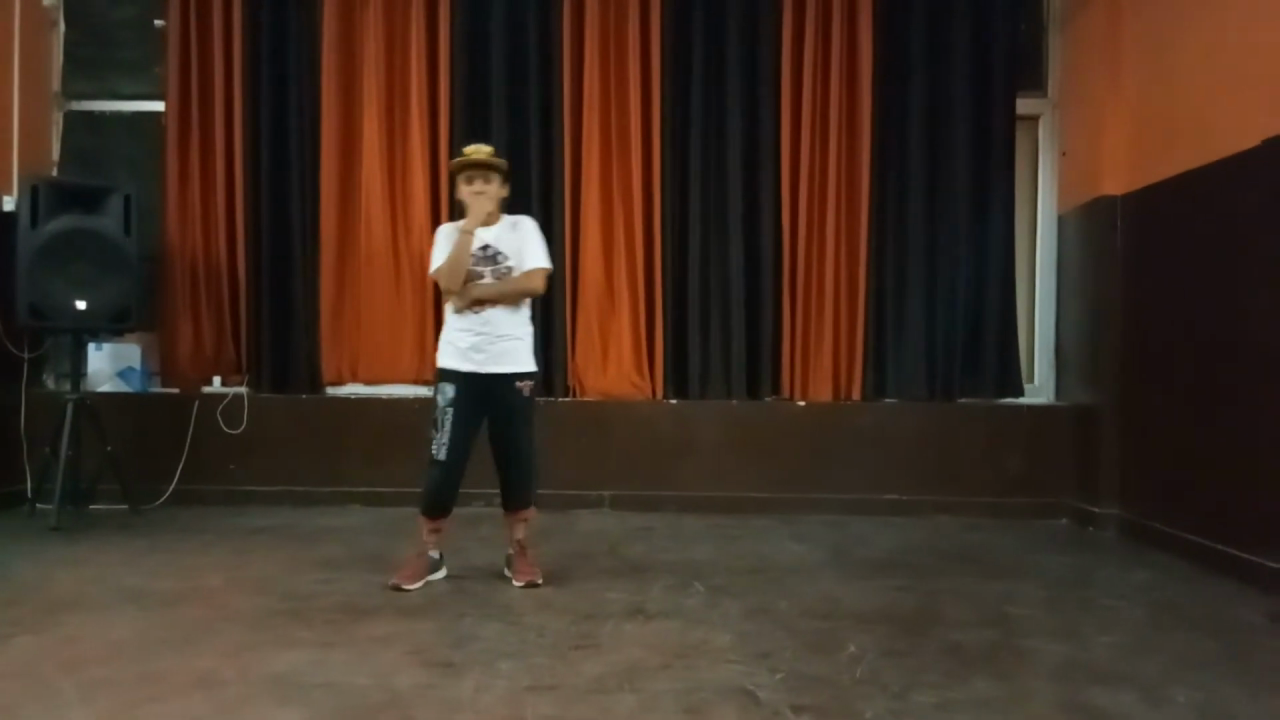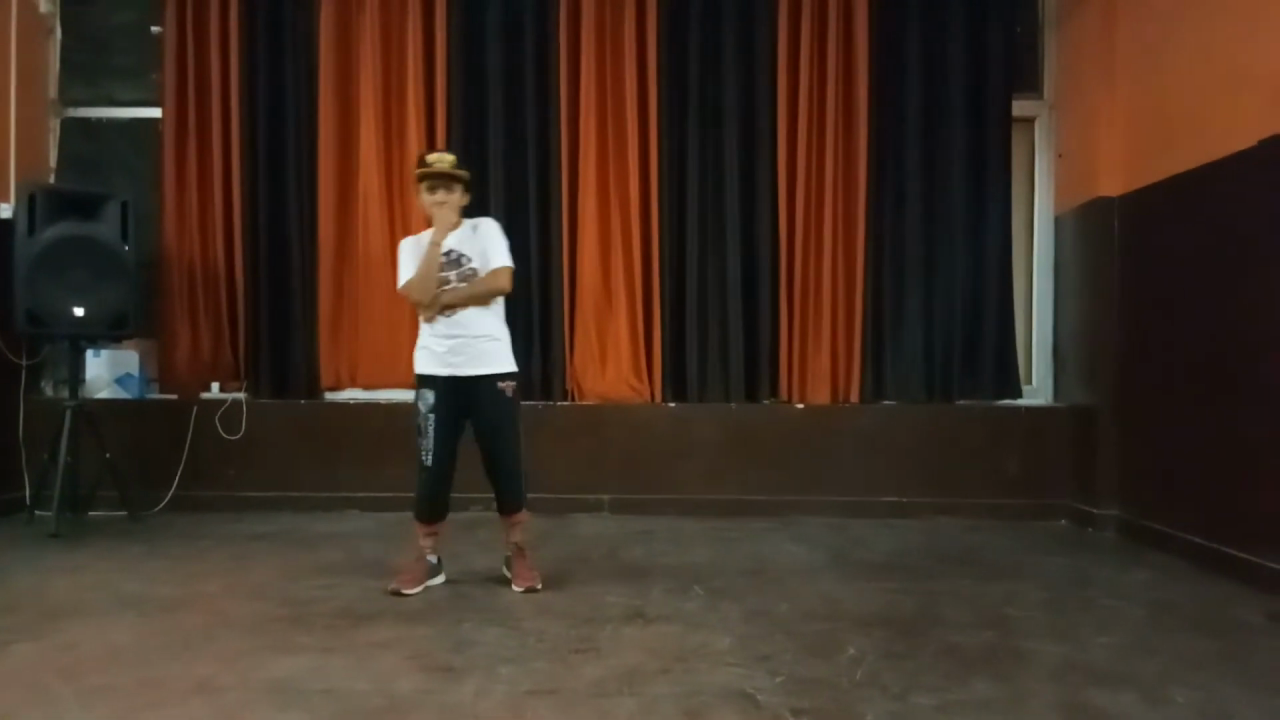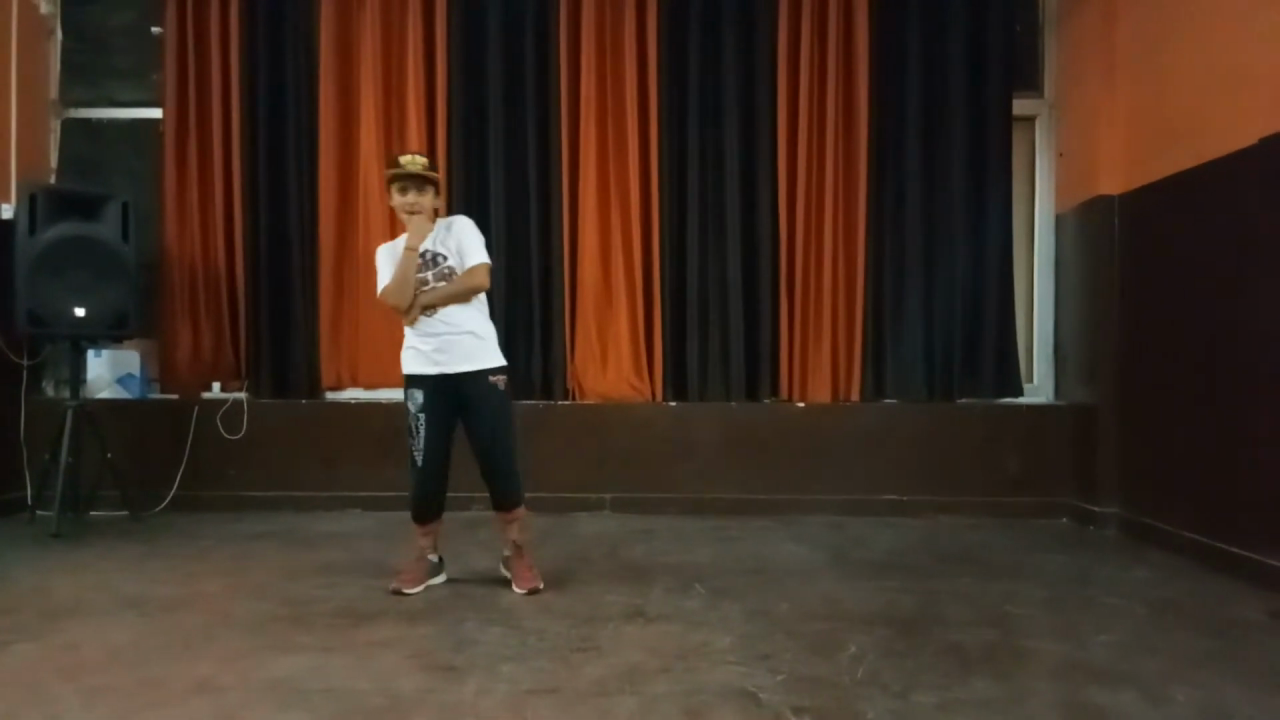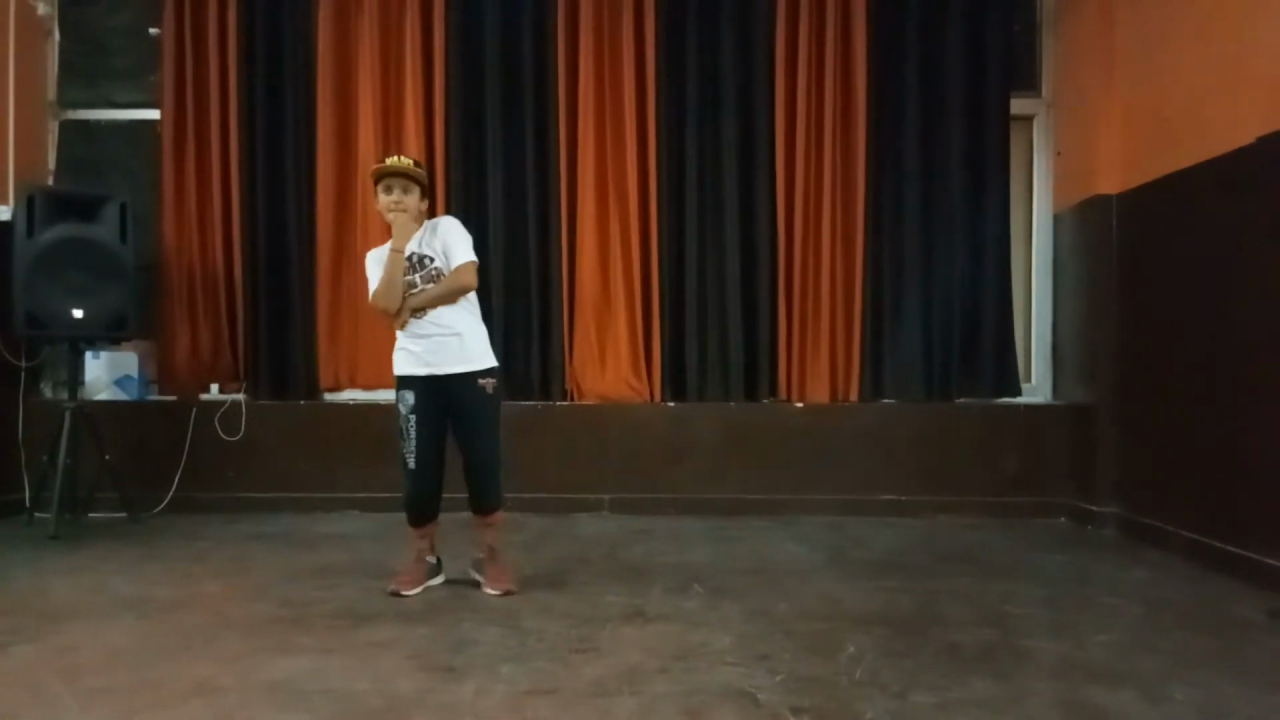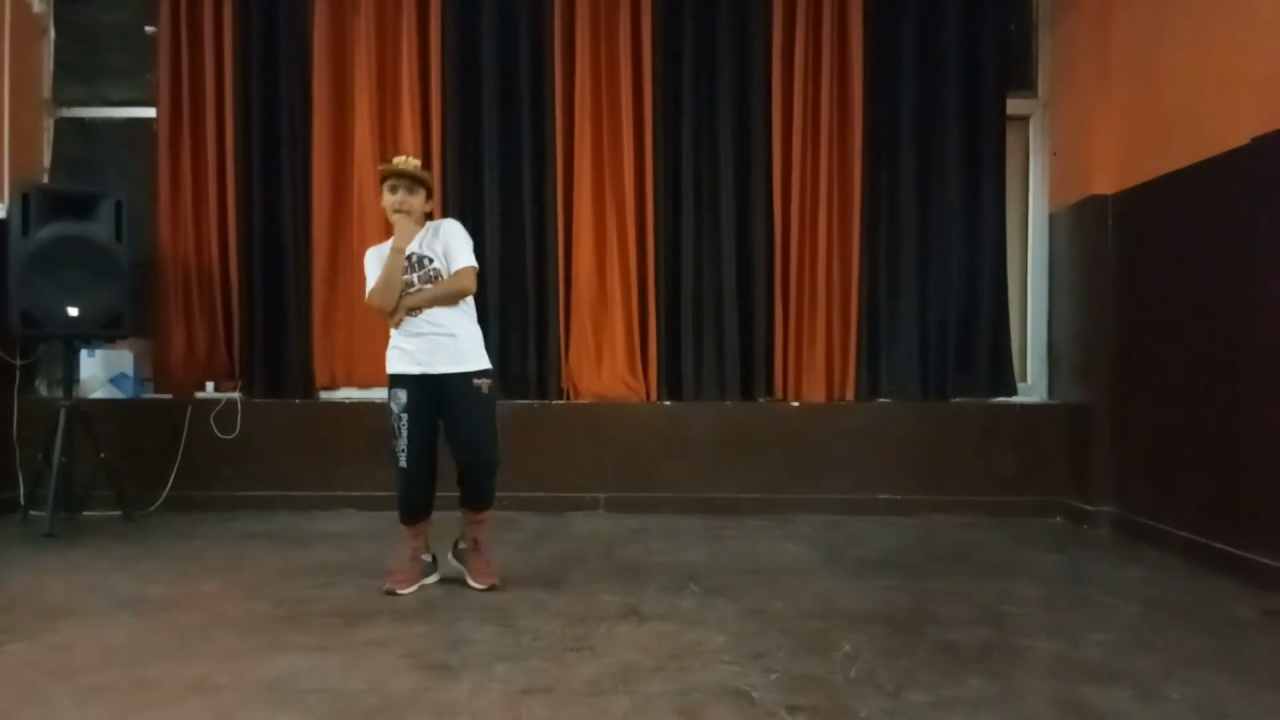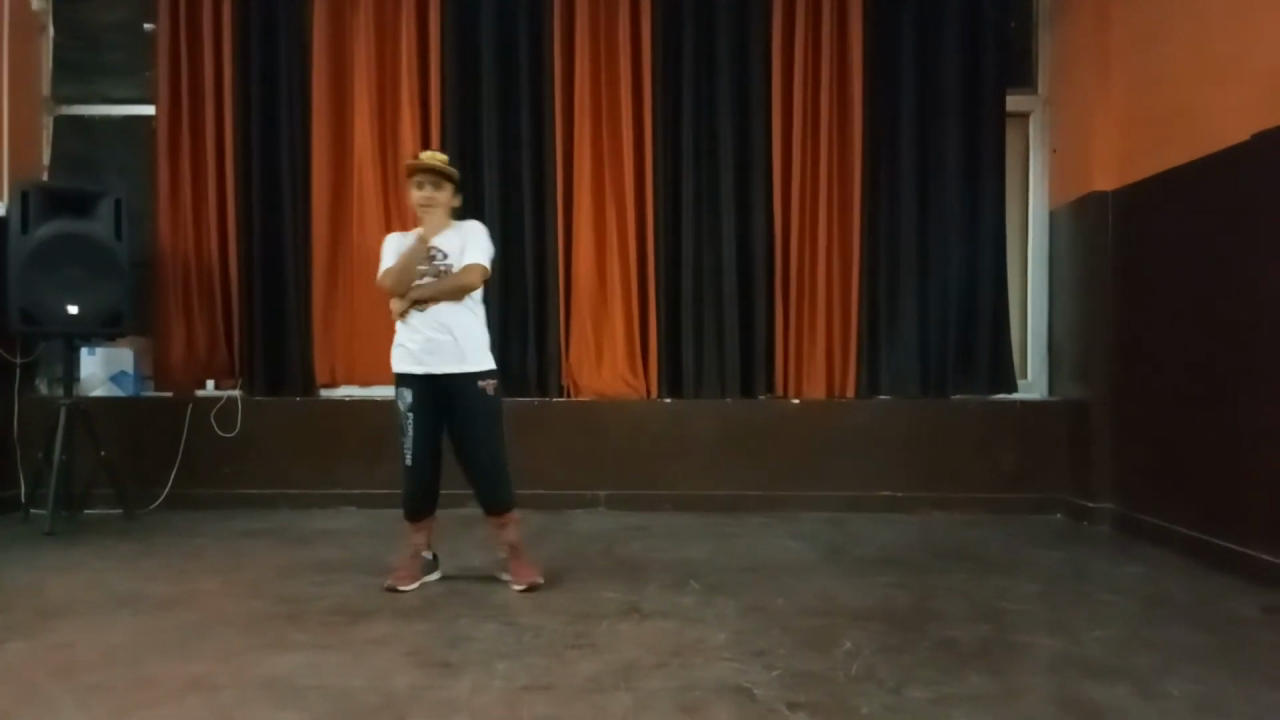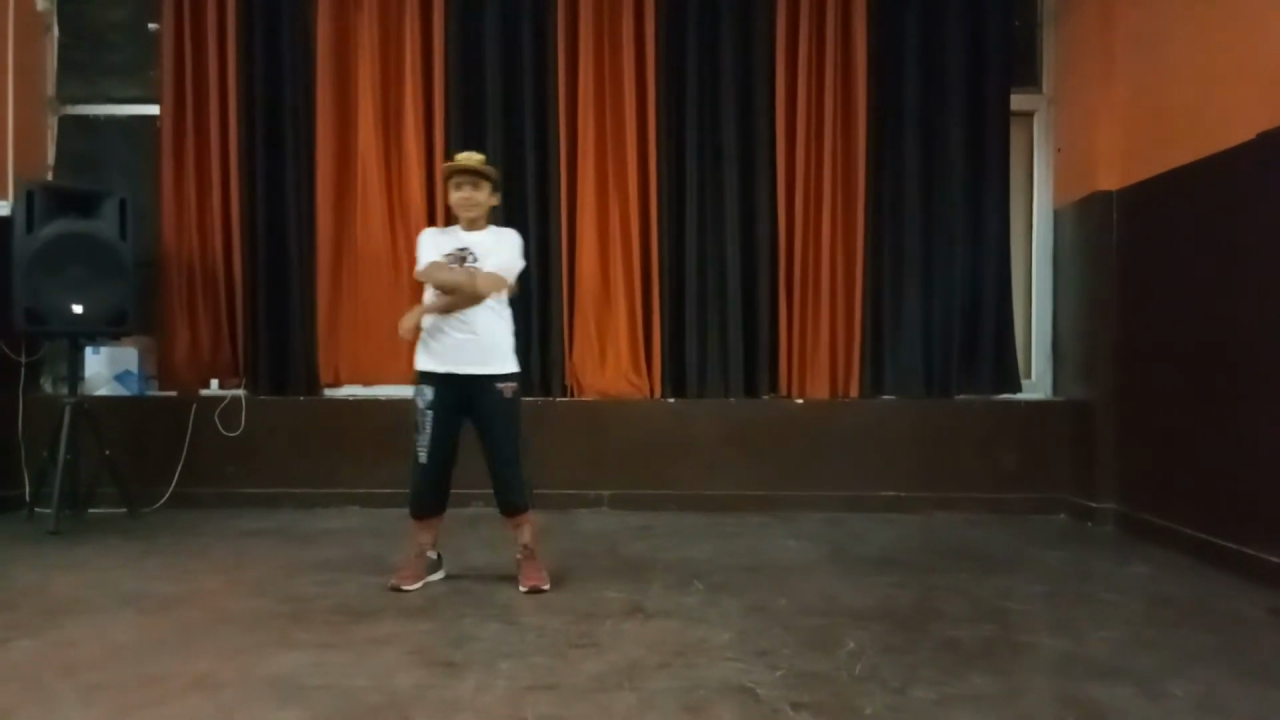
dt=0.2s
person 1, frame 1
left shoulder: (523, 227)
right shoulder: (449, 233)
left elbow: (534, 283)
right elbow: (448, 284)
left wrist: (475, 291)
right wrist: (470, 227)
left hip: (512, 364)
right hip: (458, 364)
left knee: (517, 461)
right knee: (446, 459)
left ankle: (519, 551)
right ankle: (429, 553)
person 1, frame 2
left shoulder: (486, 228)
right shoulder: (412, 245)
left elbow: (500, 282)
right elbow: (419, 297)
left wrist: (444, 298)
right wrist: (437, 237)
left hip: (492, 366)
right hip: (437, 369)
left knee: (505, 463)
right knee: (433, 466)
left ankle: (517, 553)
right ankle: (428, 557)
person 1, frame 3
left shoulder: (460, 227)
right shoulder: (389, 251)
left elbow: (479, 279)
right elbow: (397, 302)
left wrist: (423, 300)
right wrist: (413, 242)
left hip: (481, 363)
right hip: (425, 369)
left knee: (499, 460)
right knee: (426, 466)
left ankle: (516, 552)
right ankle: (427, 556)
person 1, frame 4
left shoulder: (447, 228)
right shoulder: (377, 257)
left elbow: (467, 279)
right elbow: (387, 306)
left wrist: (413, 302)
right wrist: (399, 245)
left hip: (471, 364)
right hip: (416, 371)
left knee: (483, 462)
right knee: (420, 468)
left ankle: (489, 554)
right ankle: (424, 558)
person 1, frame 5
left shoulder: (448, 231)
right shoulder: (377, 254)
left elbow: (465, 284)
right elbow: (383, 305)
left wrist: (409, 303)
right wrist: (398, 244)
left hip: (465, 365)
right hip: (409, 371)
left knee: (479, 459)
right knee: (412, 467)
left ankle: (472, 545)
right ankle: (419, 556)
person 1, frame 6
left shoulder: (472, 232)
right shoulder: (397, 242)
left elbow: (469, 280)
right elbow: (389, 287)
left wrist: (413, 295)
right wrist: (425, 236)
left hip: (471, 366)
right hip: (416, 369)
left knee: (487, 461)
right knee: (418, 465)
left ankle: (513, 551)
right ankle: (420, 554)
person 1, frame 7
left shoulder: (506, 239)
right shoulder: (432, 237)
left elbow: (485, 289)
right elbow: (433, 275)
left wrist: (425, 310)
right wrist: (467, 281)
left hip: (493, 368)
right hip: (438, 368)
left knee: (506, 463)
right knee: (431, 464)
left ankle: (527, 554)
right ankle: (425, 554)
